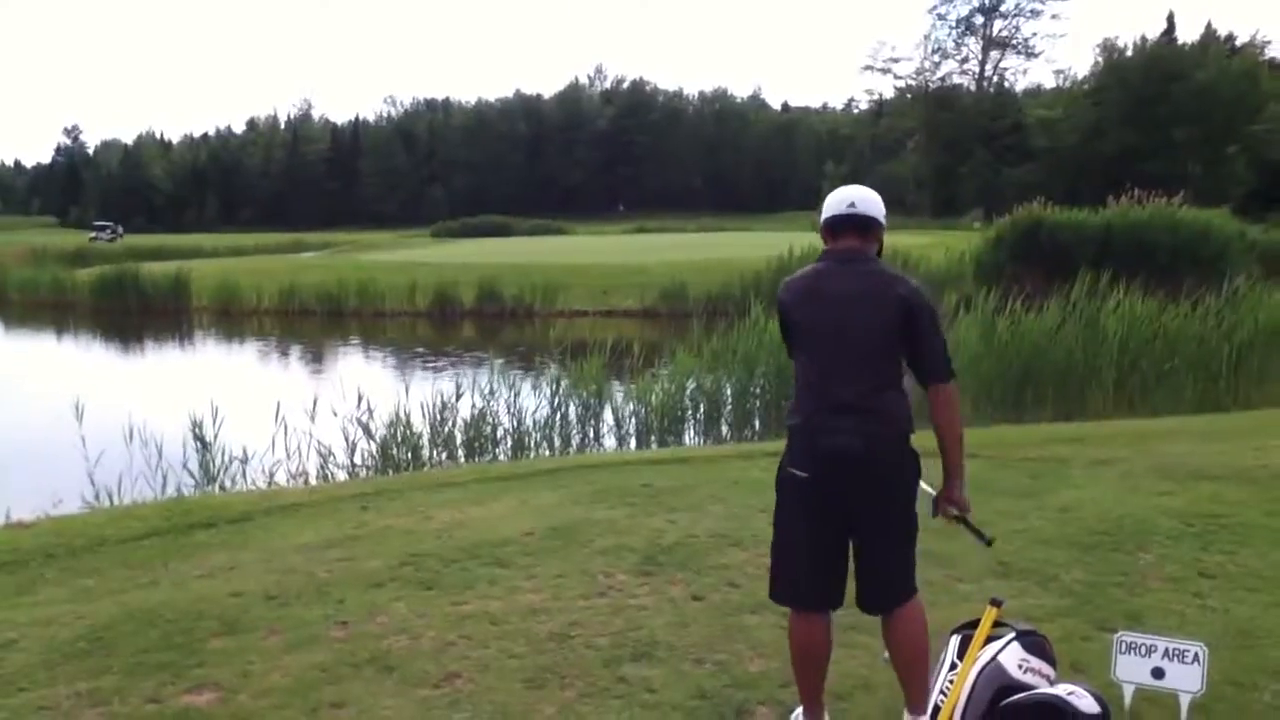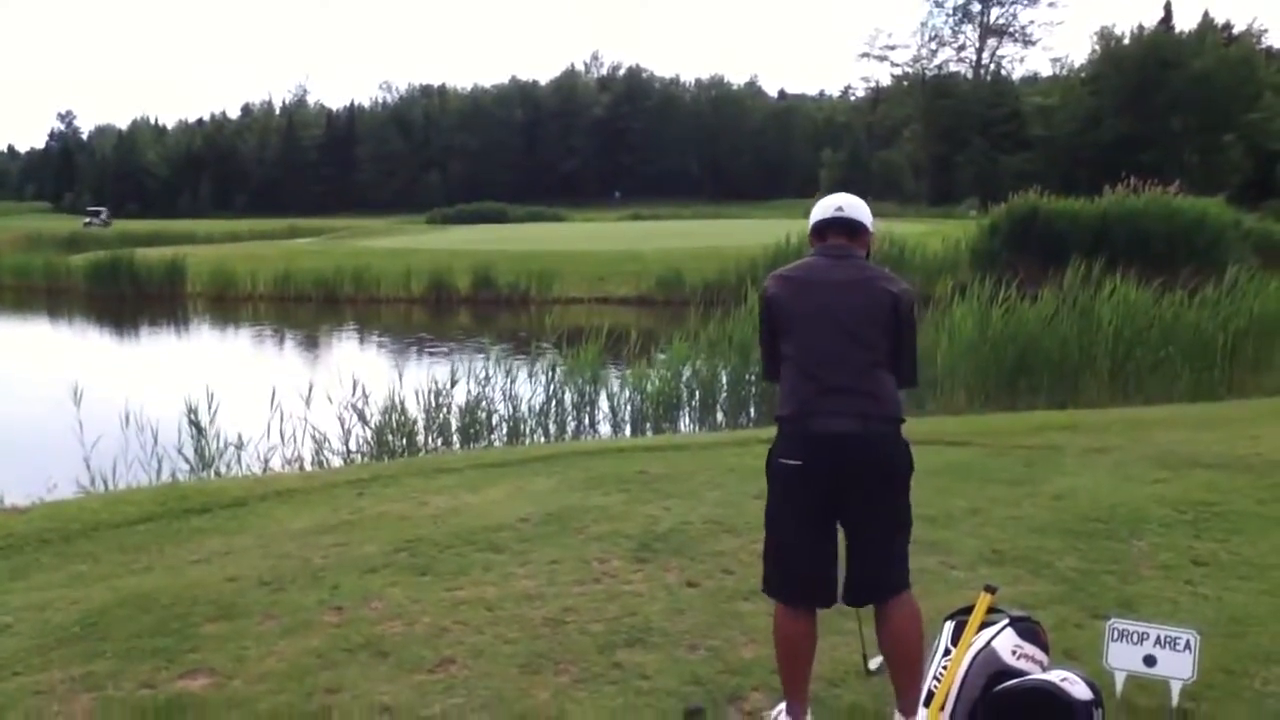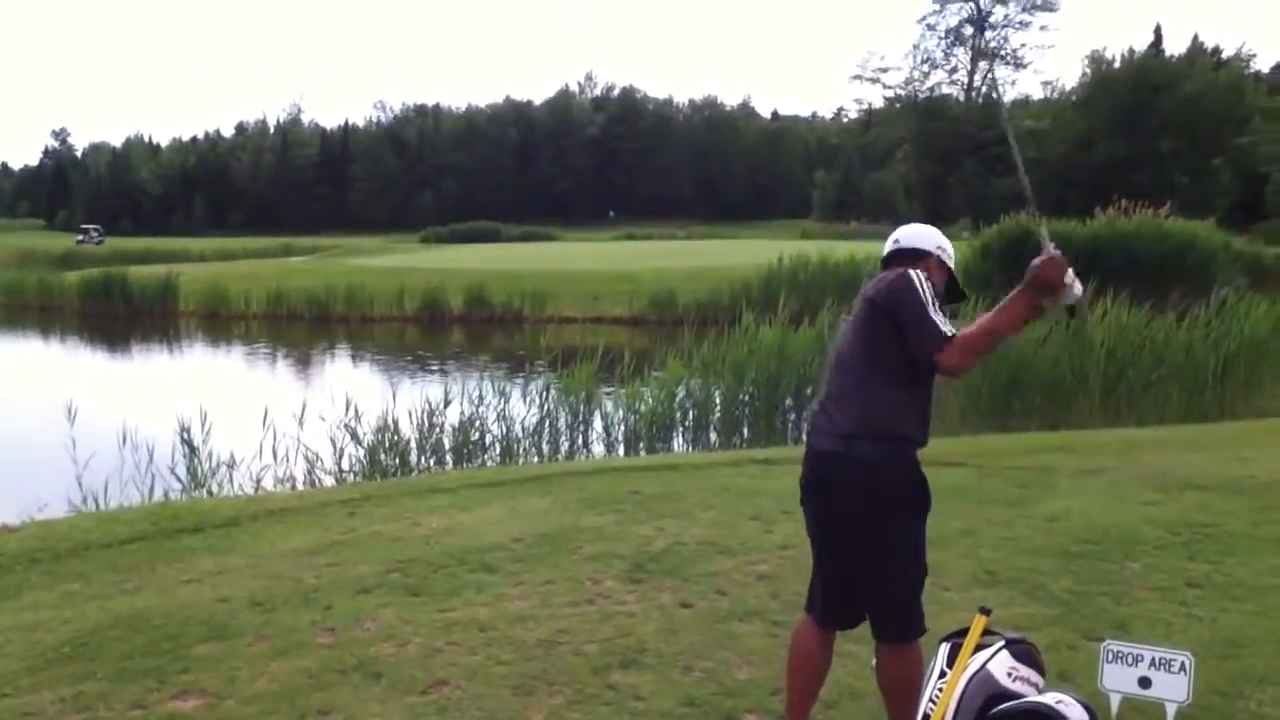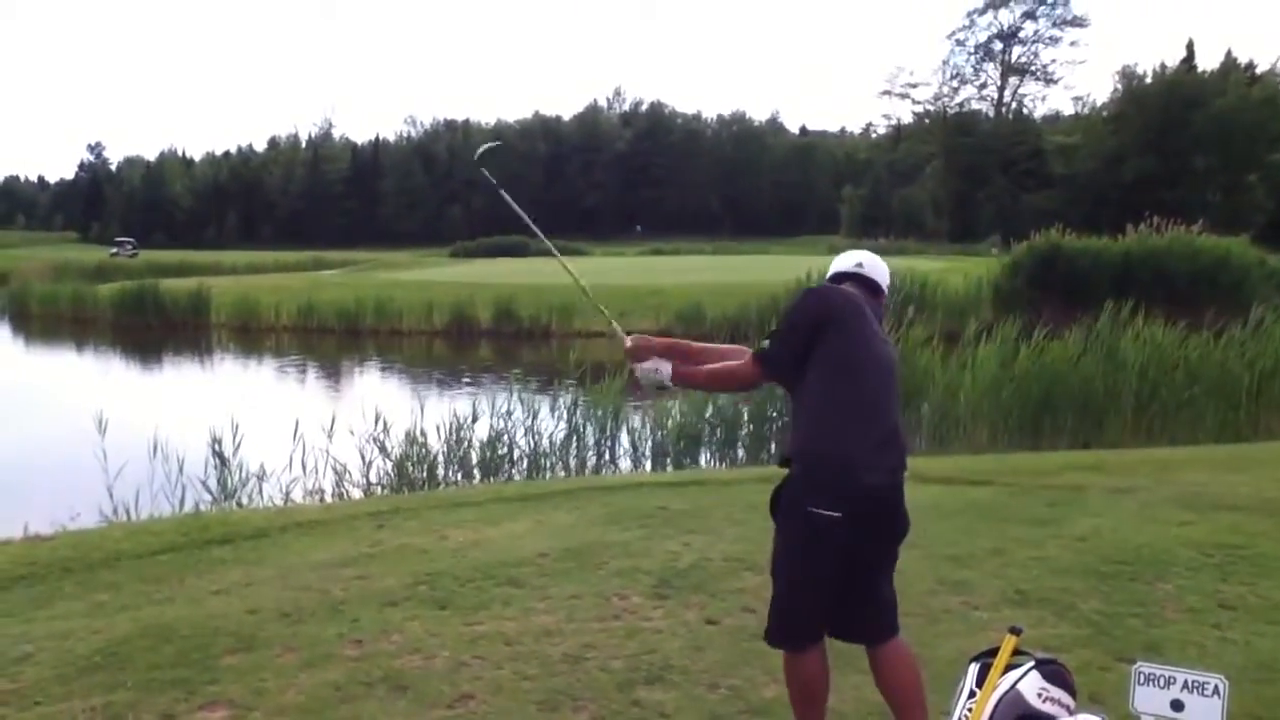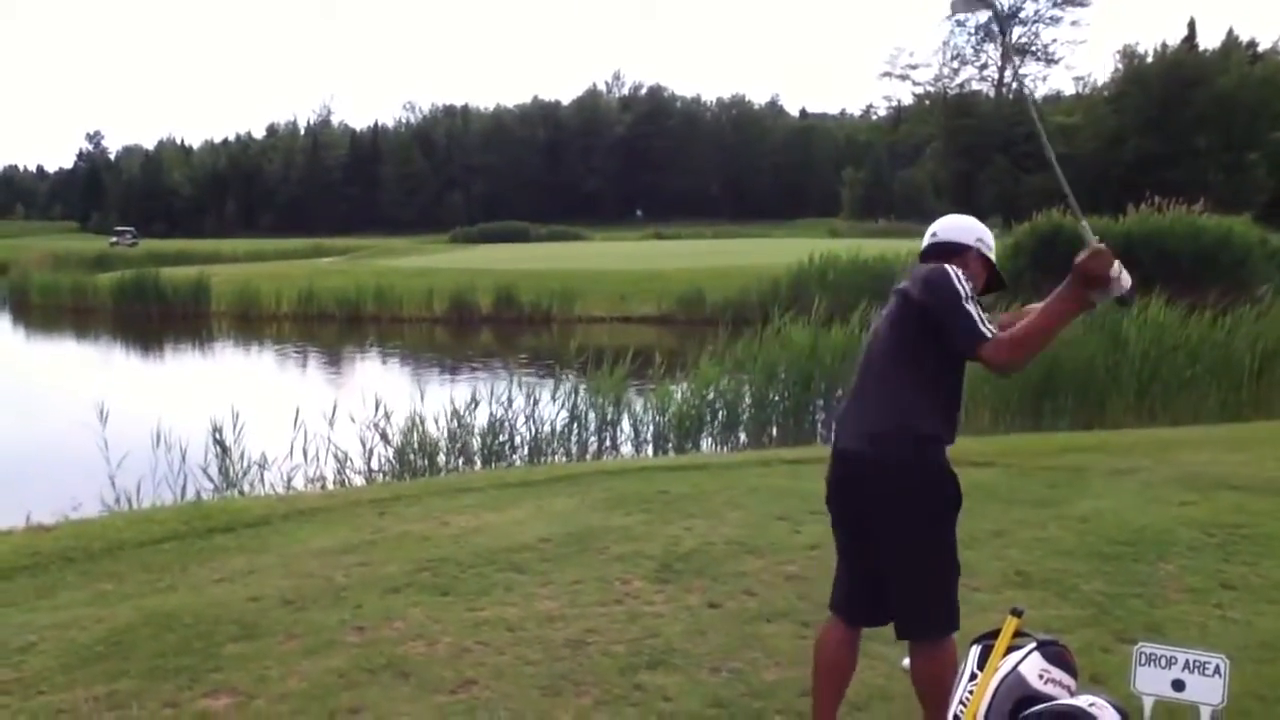
dt=1s
person 1, frame 1
left shoulder: (792, 293)
right shoulder: (904, 293)
right elbow: (941, 388)
right wrist: (953, 477)
left hip: (811, 456)
right hip: (883, 457)
left knee: (807, 599)
right knee: (897, 594)
person 1, frame 2
left shoulder: (779, 286)
right shoulder: (892, 290)
right elbow: (902, 377)
left hip: (803, 444)
right hip: (876, 444)
left knee: (794, 592)
right knee: (892, 587)
person 1, frame 3
left shoulder: (873, 301)
right shoulder: (908, 284)
left elbow: (966, 344)
right elbow: (952, 358)
left wrist: (1032, 296)
right wrist: (1029, 293)
left hip: (826, 466)
right hip: (877, 471)
left knee: (824, 609)
right knee: (897, 624)
person 1, frame 4
left shoulder: (824, 300)
right shoulder: (879, 341)
left elbow: (754, 372)
right elbow: (766, 360)
left wrist: (667, 370)
right wrist: (670, 351)
left hip: (823, 494)
right hip: (881, 497)
left knee: (800, 632)
right knee: (879, 630)
person 1, frame 5
left shoulder: (911, 297)
right shoulder: (942, 281)
left elbow: (1012, 329)
right elbow: (1001, 354)
left wrist: (1076, 293)
right wrist: (1077, 288)
left hip: (856, 469)
right hip: (906, 474)
left knee: (851, 609)
right knee: (930, 624)
